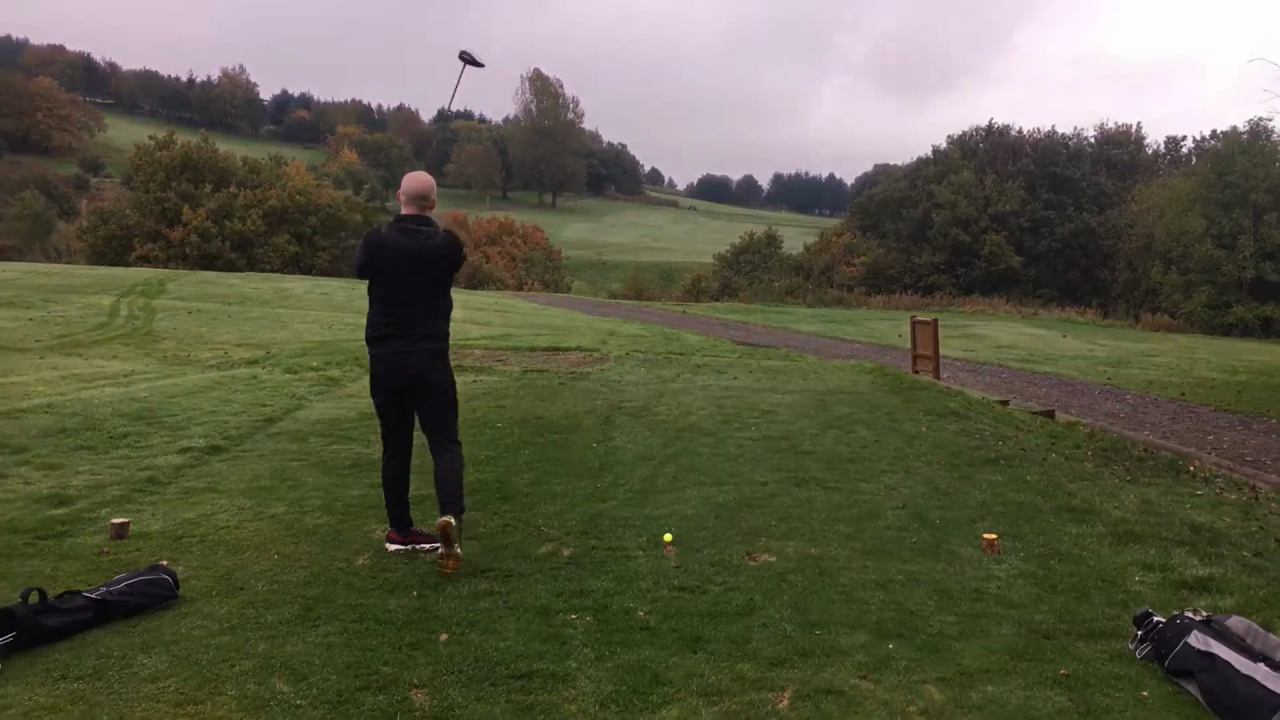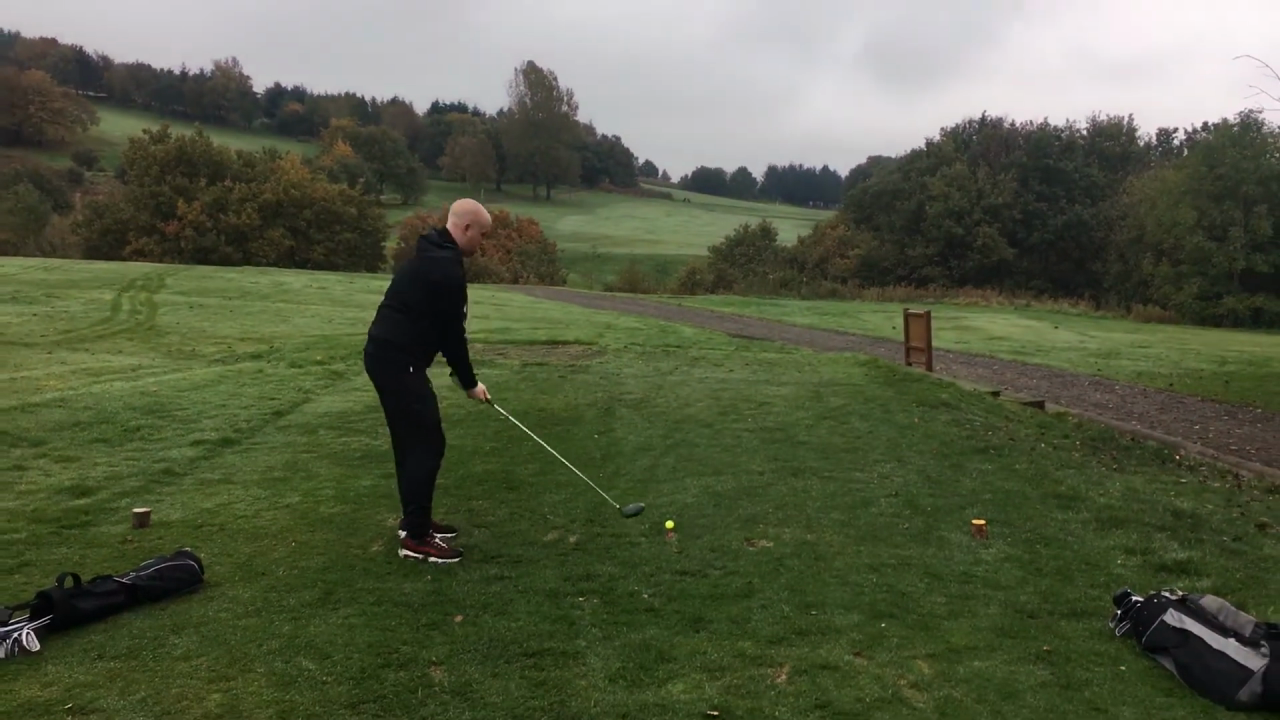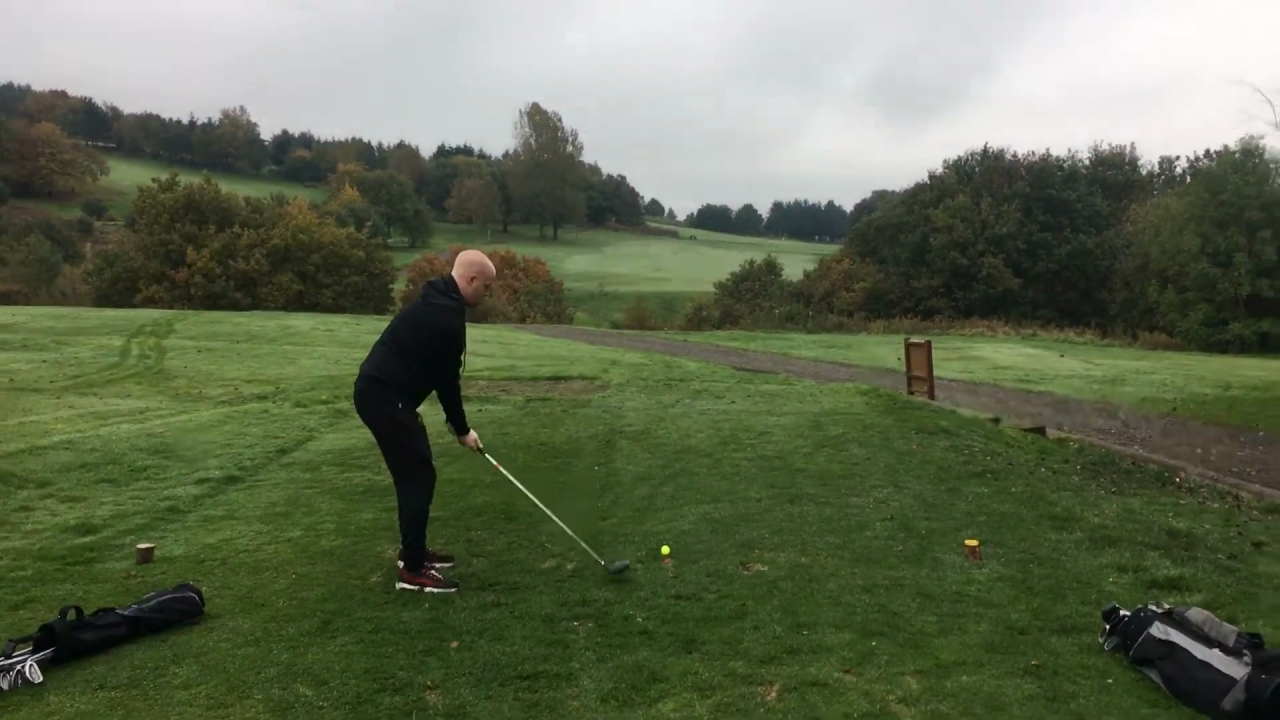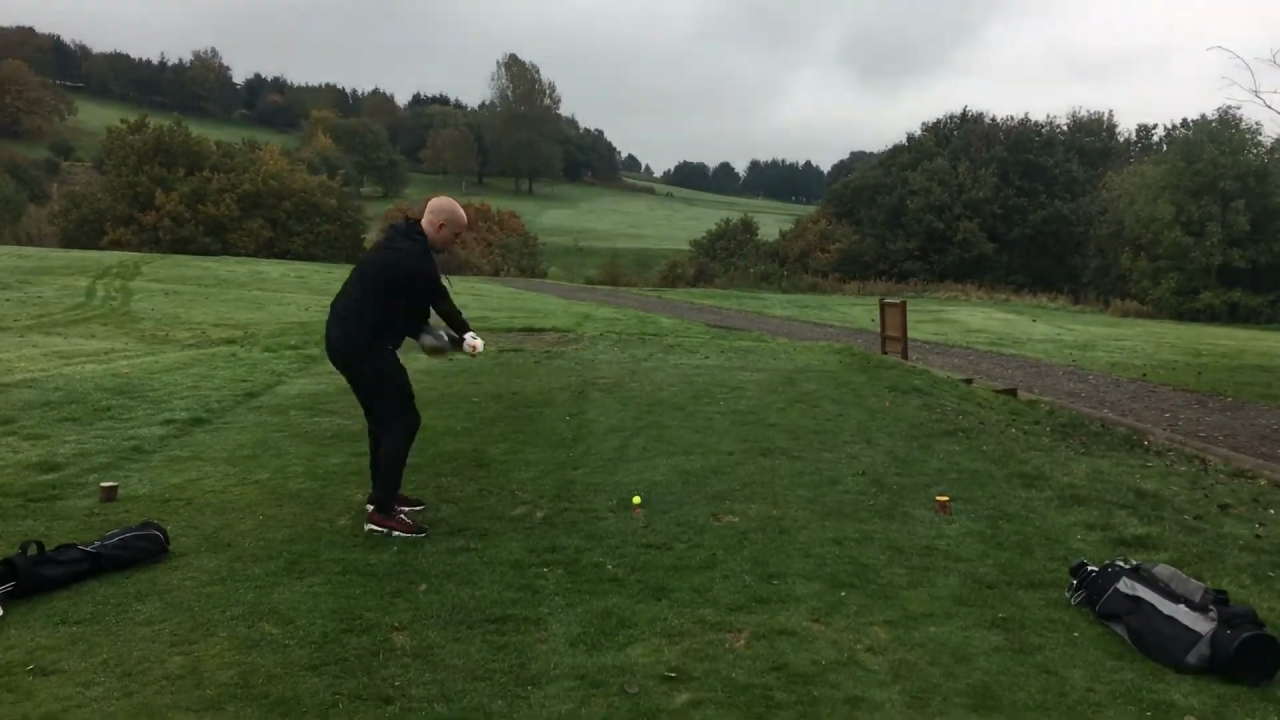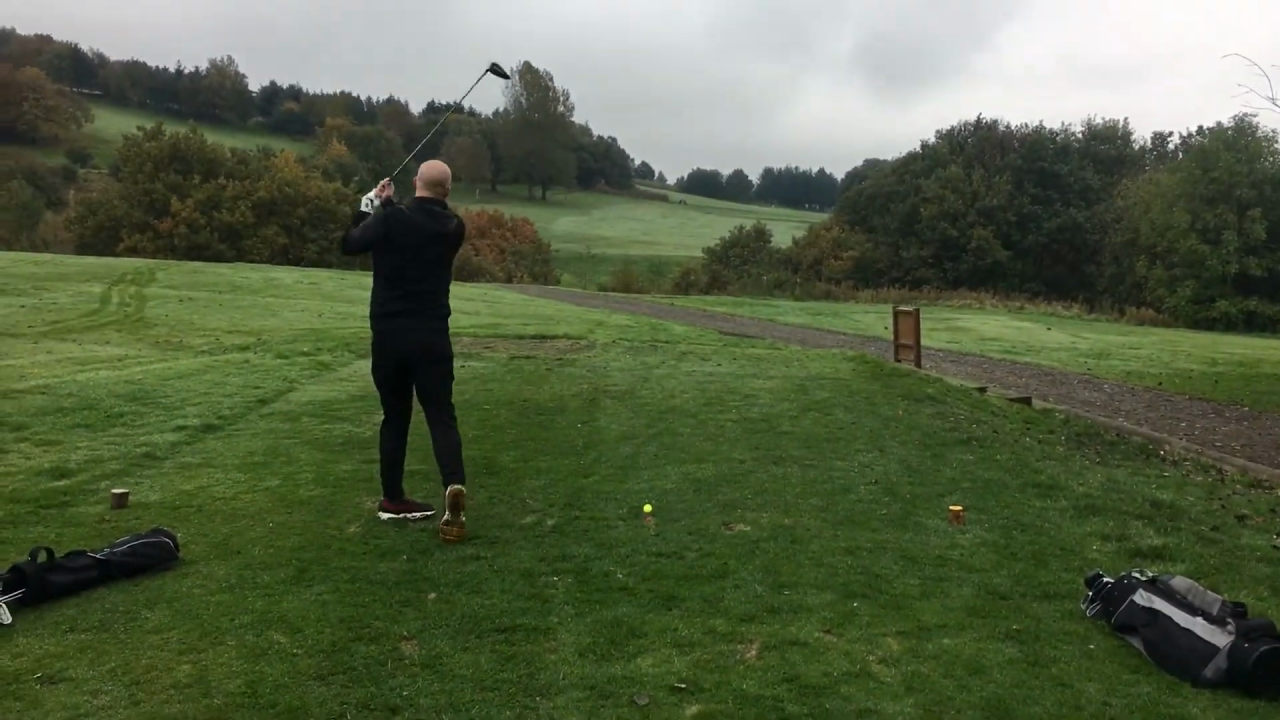
dt=1s
person 1, frame 1
left shoulder: (378, 242)
right shoulder: (446, 243)
right wrist: (427, 227)
left hip: (385, 359)
right hip: (429, 358)
left knee: (395, 446)
right knee: (445, 441)
left ankle: (400, 529)
right ankle: (450, 515)
person 1, frame 2
left shoulder: (430, 254)
right shoulder: (447, 267)
right elbow: (451, 332)
left wrist: (461, 373)
right wrist: (469, 382)
left hip: (388, 353)
right hip: (398, 360)
left knee: (414, 441)
right knee: (426, 444)
left ankle: (414, 519)
right ankle: (416, 537)
person 1, frame 3
left shoulder: (437, 301)
right shoulder: (445, 318)
left elbow: (438, 374)
right elbow: (446, 379)
left wrist: (456, 422)
right wrist: (462, 429)
left hip: (379, 390)
right hip: (385, 397)
left knee: (414, 472)
right knee: (418, 476)
left ankle: (413, 550)
right ankle: (412, 569)
person 1, frame 4
left shoulder: (410, 247)
right shoulder: (409, 253)
left elbow: (438, 302)
right elbow: (418, 310)
left wrist: (463, 334)
right wrist: (464, 336)
left hip: (347, 335)
right hip: (361, 342)
left knee: (388, 415)
right knee: (400, 419)
left ankle: (382, 493)
right ankle: (382, 512)
person 1, frame 5
left shoulder: (389, 220)
right shoulder: (454, 227)
left elbow: (348, 246)
left wrist: (370, 202)
right wrist: (386, 204)
left hip: (388, 334)
right hip: (432, 335)
left knee: (395, 417)
right knee: (441, 416)
left ankle: (392, 498)
right ankle: (453, 485)
